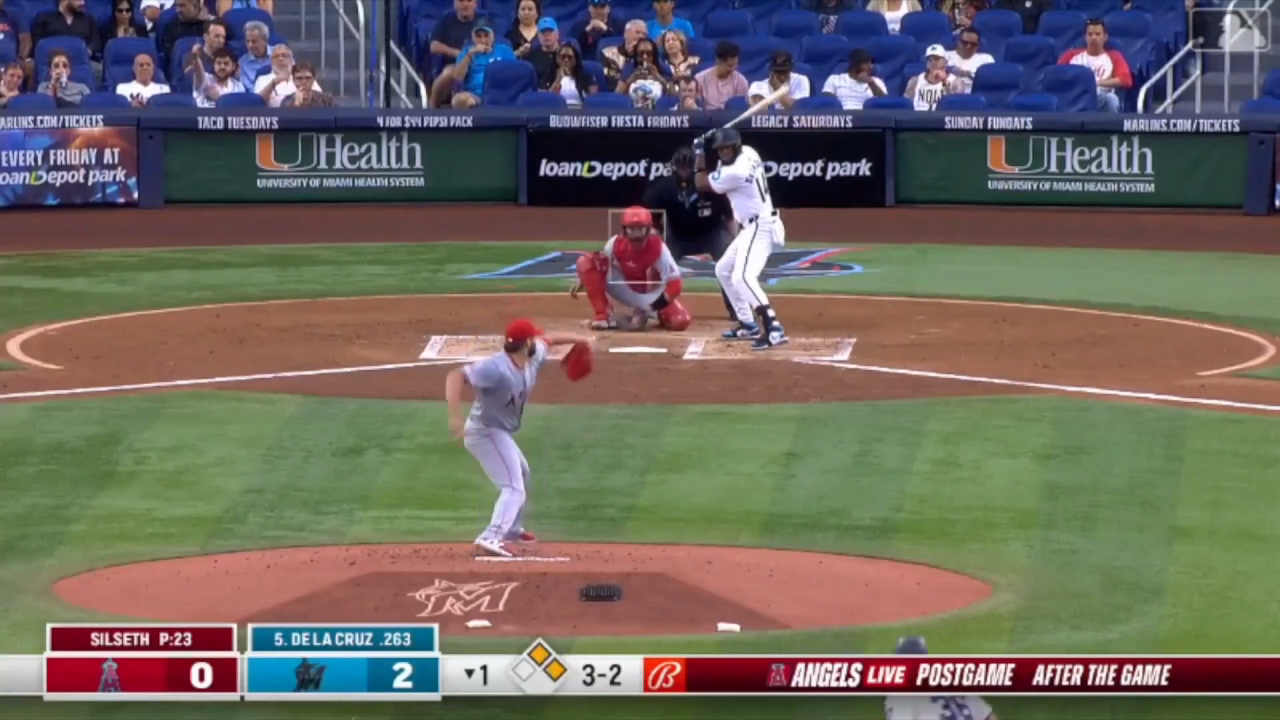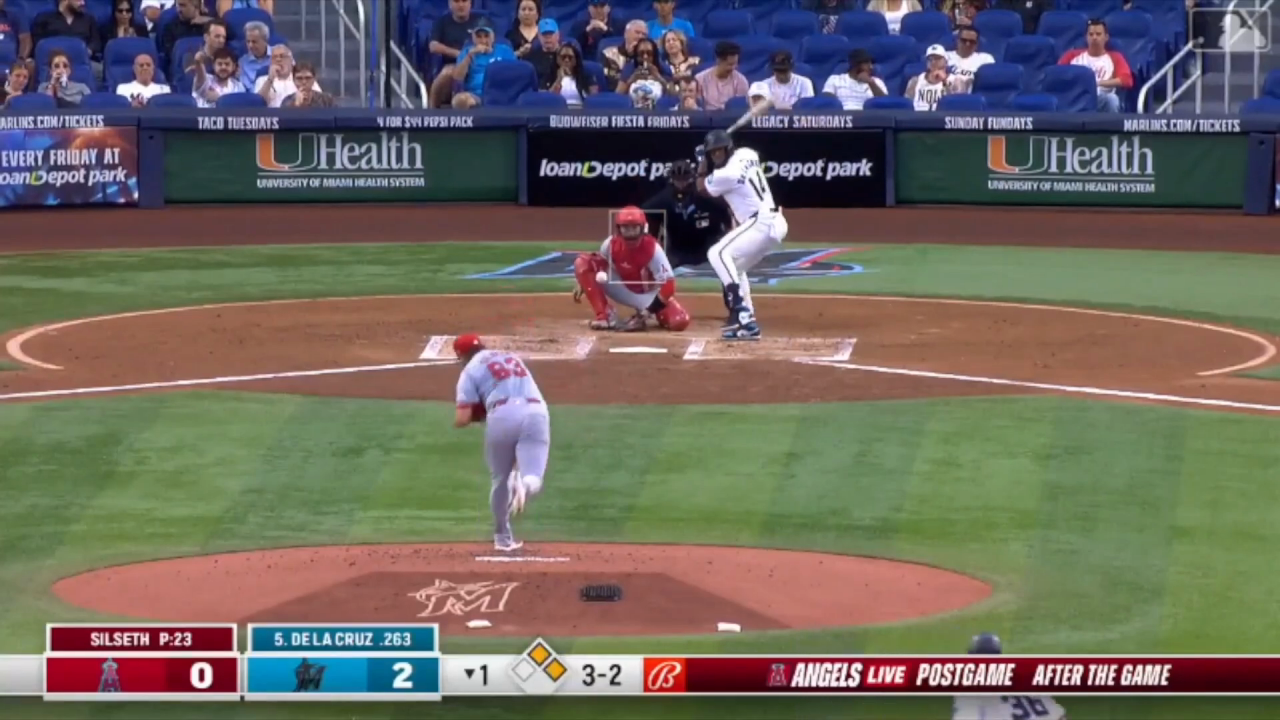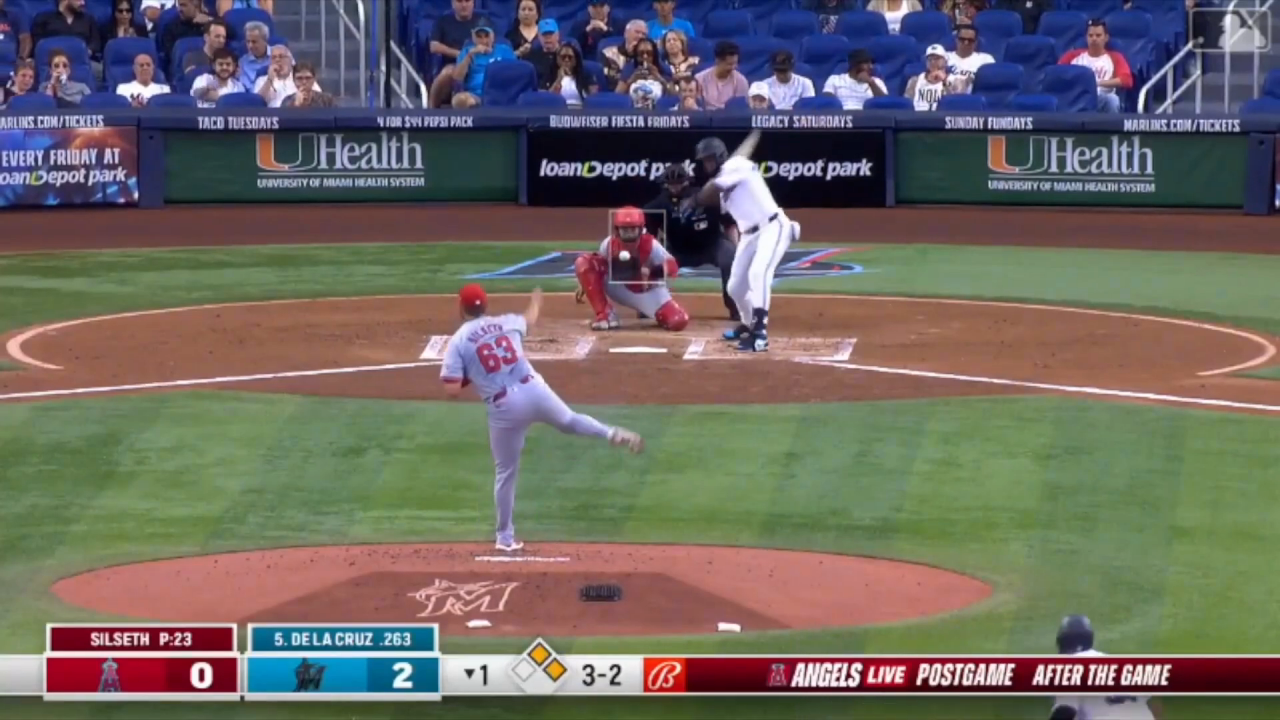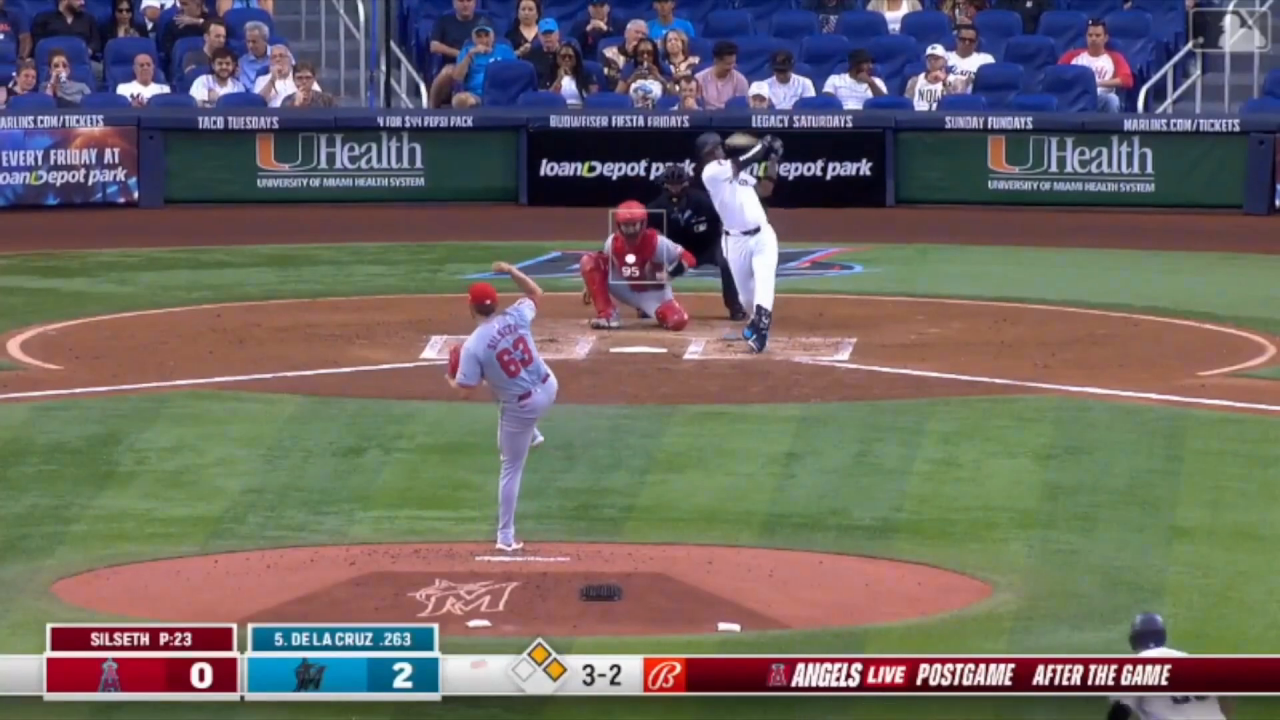
dt=0.3s
person 1, frame 1
left shoulder: (532, 359)
right shoulder: (496, 367)
left elbow: (547, 339)
right elbow: (455, 377)
left wrist: (578, 339)
right wrist: (454, 415)
left hip: (500, 431)
right hip: (486, 434)
left knee: (521, 475)
right knee: (514, 489)
left ankle: (511, 529)
right ankle: (491, 537)
person 1, frame 2
left shoulder: (471, 371)
right shoulder: (511, 356)
left elbow: (462, 419)
left wrist: (475, 418)
left hip: (502, 418)
right hip: (534, 412)
left knee: (500, 481)
right knee: (532, 478)
left ankle: (502, 538)
right ankle: (522, 483)
person 1, frame 3
left shoulder: (458, 342)
right shoulder: (505, 323)
left elbow: (452, 391)
right elbow: (530, 319)
left wrist: (467, 380)
right wrist: (536, 300)
left hip: (505, 409)
right hip: (535, 391)
left knee: (506, 474)
right knee: (569, 421)
left ankle: (505, 537)
right ankle: (613, 434)
person 1, frame 4
left shoulder: (473, 345)
right shoulder: (516, 317)
left elbow: (465, 392)
right elbow: (536, 293)
left wrist: (452, 381)
right wrist: (511, 270)
left hip: (520, 407)
right hip: (549, 388)
left knee: (511, 470)
left ankle: (506, 536)
right ankle: (532, 436)
person 2, frame 1
left shoulder: (735, 172)
right shoulder: (748, 153)
left elbow: (701, 184)
left wrist: (699, 153)
right wrist: (711, 142)
left hip: (761, 228)
right hip: (755, 227)
left knee: (742, 277)
right knee: (724, 270)
left ankle: (774, 328)
right ankle: (748, 325)
person 2, frame 2
left shoulder: (724, 174)
right shoulder: (745, 154)
left elbow: (703, 189)
left wrist: (701, 161)
left hip: (762, 223)
right hip: (770, 222)
left knee: (717, 255)
right knee: (736, 268)
left ankle: (741, 309)
right ankle: (746, 324)
person 2, frame 3
left shoulder: (735, 166)
right shoulder: (725, 177)
left elbow: (706, 195)
left wrist: (696, 198)
left hip: (773, 228)
right hip: (751, 235)
left knee: (758, 275)
right knee: (735, 286)
left ankle: (759, 334)
right ankle: (749, 325)
person 2, frame 4
left shoulder: (738, 170)
right shoulder: (710, 171)
left elbow: (764, 190)
right elbow: (743, 161)
left wrist: (774, 160)
right wrist: (764, 147)
left hip: (762, 234)
right hip: (737, 240)
left knee: (765, 281)
right knee: (746, 293)
left ankle: (760, 332)
right ankle: (755, 322)
